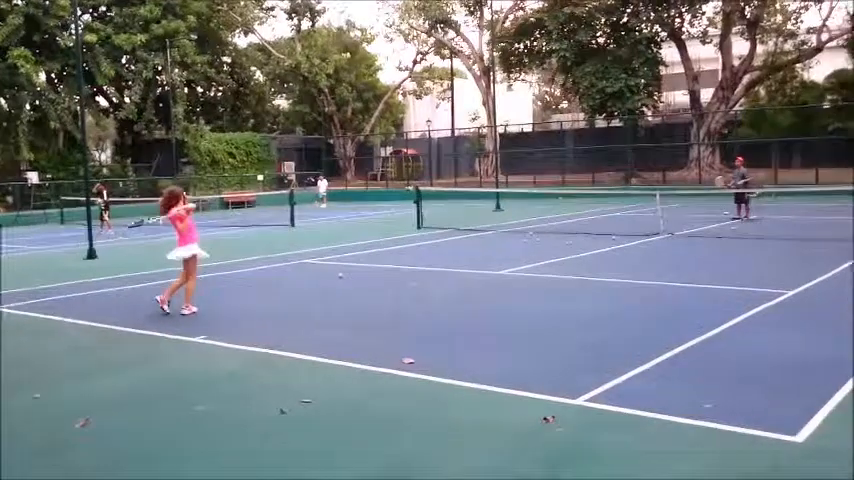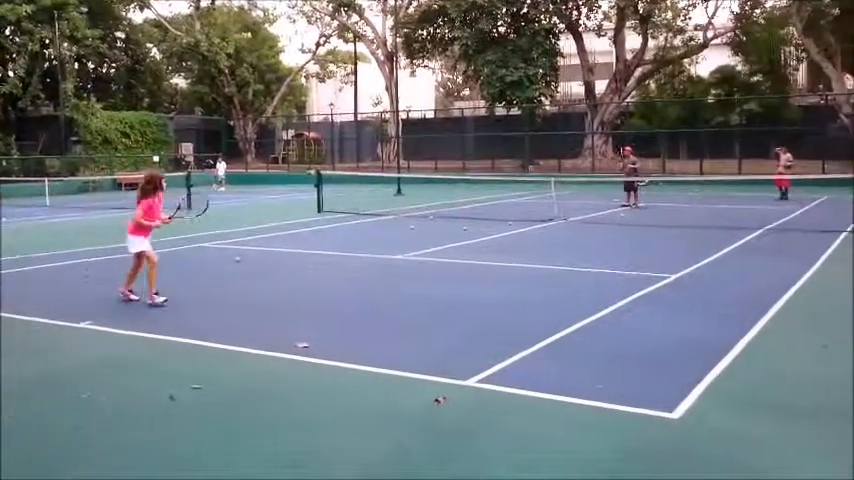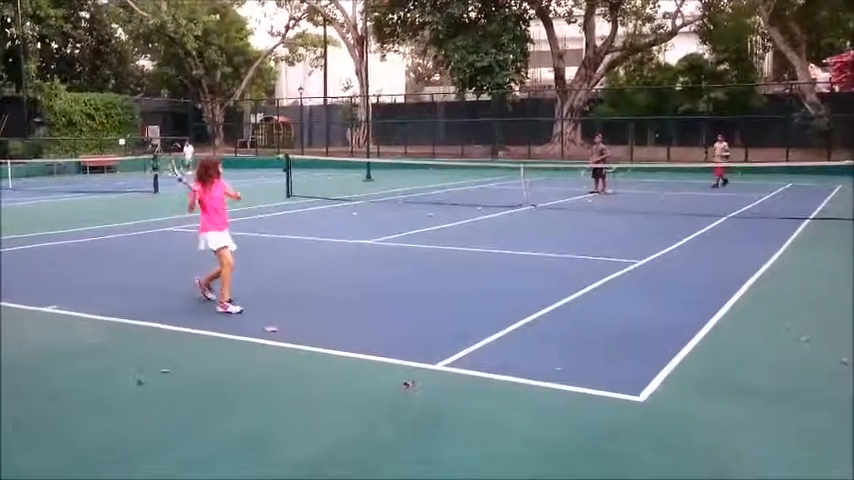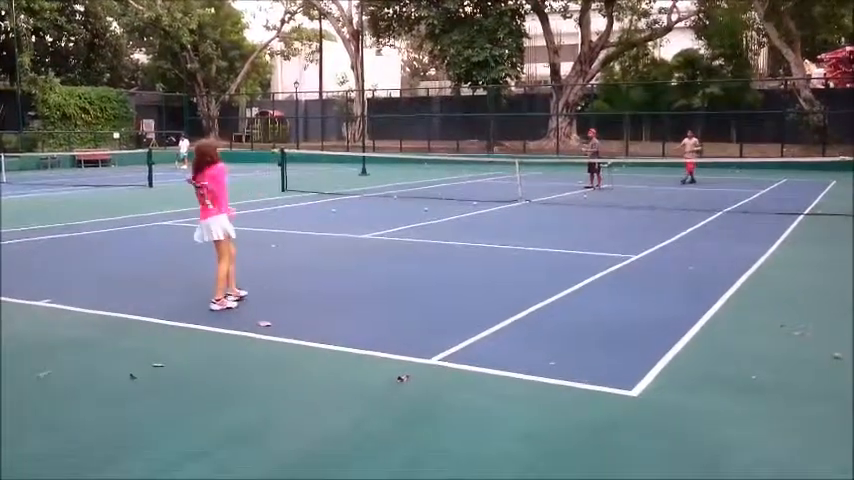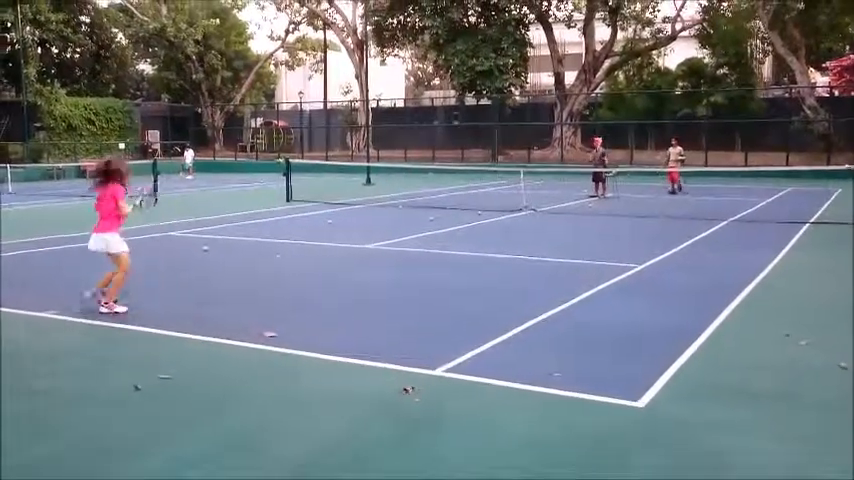
dt=1s
person 1, frame 1
left shoulder: (185, 208)
right shoulder: (173, 213)
left elbow: (193, 206)
right elbow: (183, 231)
left wrist: (181, 207)
right wrist: (184, 217)
left hip: (191, 246)
right hip: (187, 247)
left knee: (184, 278)
right knee: (192, 277)
left ankle: (164, 298)
right ankle: (187, 306)
person 1, frame 2
left shoulder: (158, 196)
right shoulder: (146, 200)
left elbow: (158, 213)
right elbow: (136, 219)
left wrist: (164, 218)
right wrist: (152, 224)
left hip: (143, 235)
right hip: (136, 235)
left knee: (137, 265)
right knee: (153, 261)
left ankle: (127, 290)
right ankle: (153, 295)
person 1, frame 3
left shoulder: (220, 183)
right shoulder: (199, 187)
left elbow: (236, 196)
right elbow: (191, 208)
left wrist: (234, 194)
right wrist: (193, 195)
left hip: (223, 230)
right hip: (210, 232)
left knee: (225, 266)
right knee: (228, 262)
left ankle: (203, 283)
right ankle: (224, 302)
person 1, frame 4
left shoulder: (198, 175)
right shoulder: (220, 167)
left elbow: (202, 200)
left hip: (208, 219)
right hip: (217, 218)
left knee: (230, 254)
right knee: (224, 258)
left ankle: (231, 290)
right ankle: (219, 299)
person 1, frame 5
left shoulder: (102, 187)
right shoulder: (118, 188)
left elbow: (97, 207)
right elbow: (124, 212)
right wrist: (129, 209)
left hip: (103, 232)
right hip: (108, 234)
left knee: (122, 267)
right knee: (124, 267)
left ankle: (100, 290)
right ankle: (107, 303)
